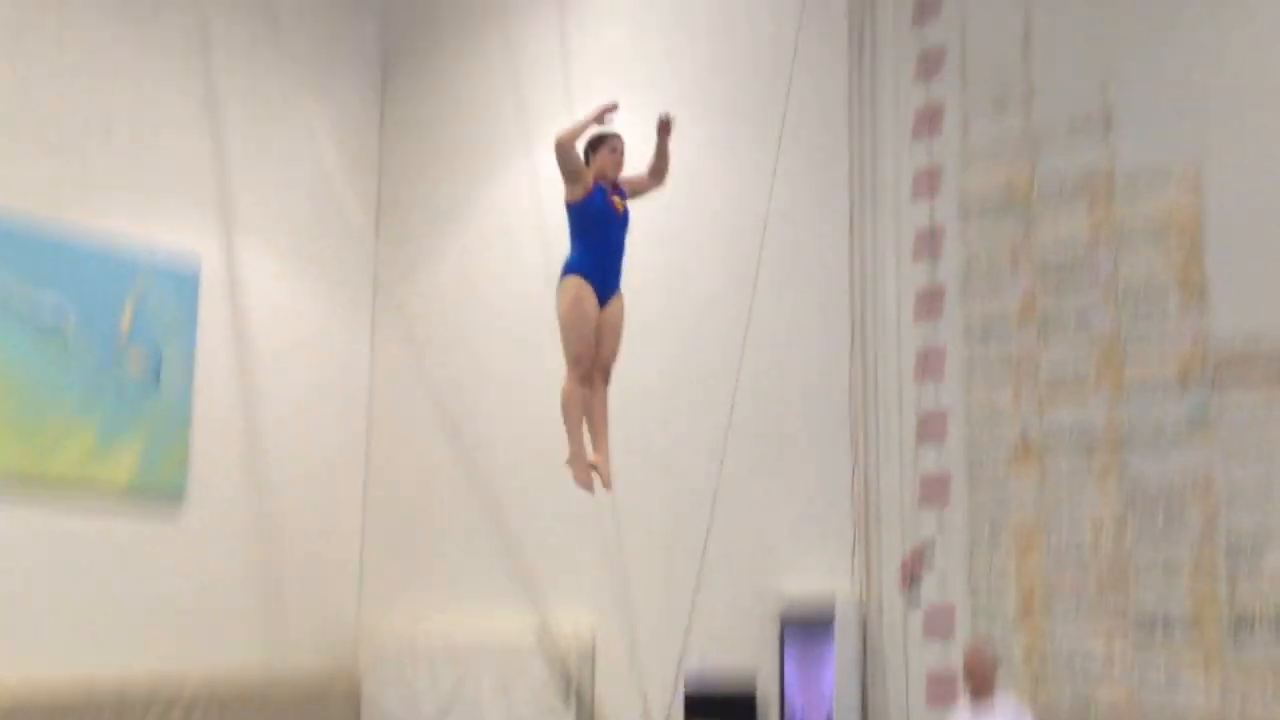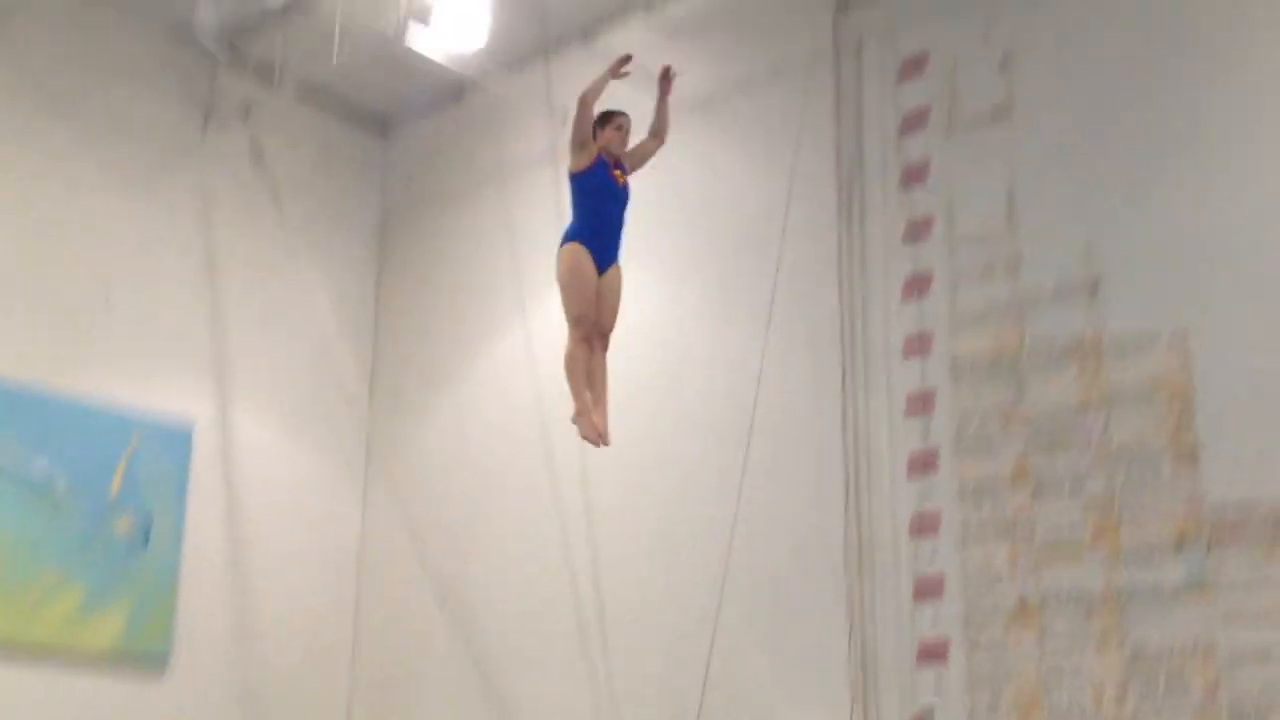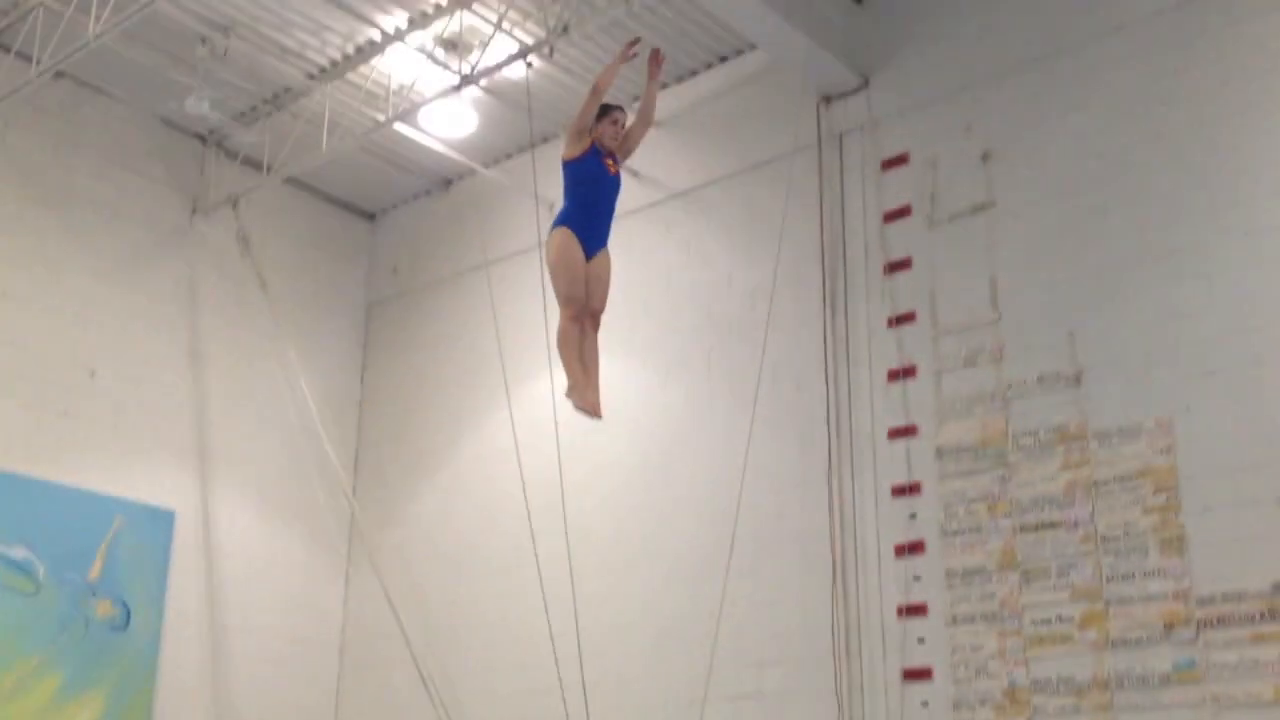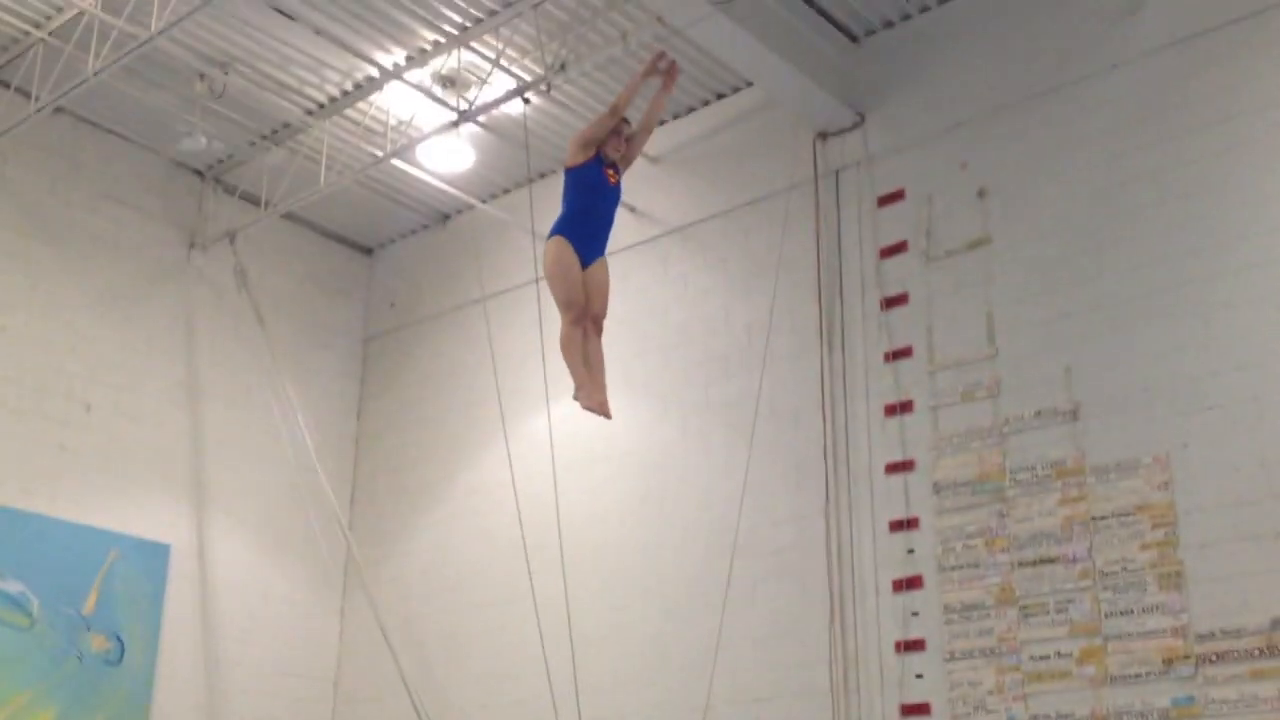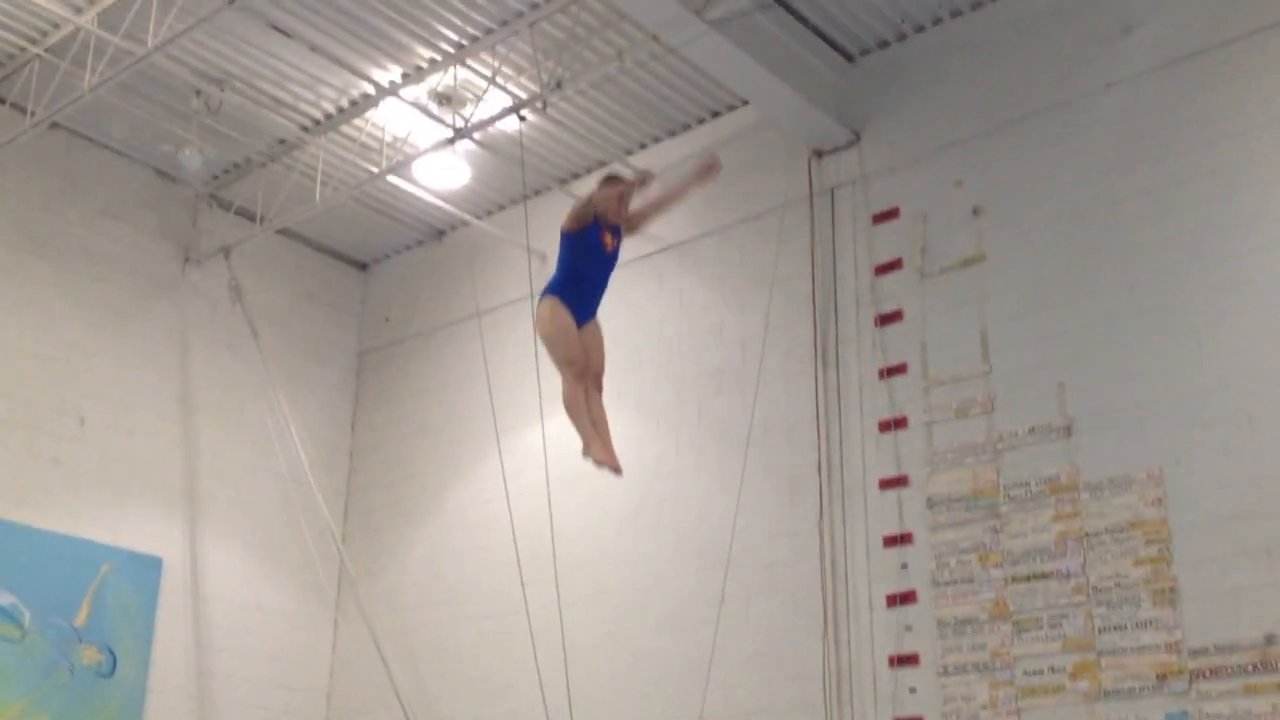
dt=0.2s
person 1, frame 1
left shoulder: (621, 189)
right shoulder: (581, 182)
left elbow: (657, 176)
right elbow: (562, 143)
left wrist: (663, 140)
right wrist: (593, 118)
left hip: (611, 290)
right hip: (580, 280)
left knee: (601, 374)
right knee: (580, 369)
left ankle: (600, 451)
right ankle: (577, 451)
person 1, frame 2
left shoulder: (623, 166)
right shoulder: (584, 155)
left elbow: (657, 137)
right elbow: (584, 102)
left wrist: (663, 95)
right wrist: (608, 75)
left hip: (609, 258)
right hip: (579, 249)
left knee: (601, 338)
right knee: (581, 332)
left ankle: (599, 412)
right ankle: (581, 408)
person 1, frame 3
left shoulder: (615, 157)
right shoulder: (578, 143)
left elbow: (645, 120)
right elbow: (595, 92)
left wrist: (653, 77)
right wrist: (619, 61)
left hip: (598, 245)
right hip: (568, 234)
left knee: (592, 318)
right knee: (572, 312)
left ankle: (591, 391)
right ankle: (576, 385)
person 1, frame 4
left shoulder: (616, 168)
right shoulder: (582, 150)
left elbow: (647, 128)
right elbow: (614, 112)
left wrist: (665, 89)
right wrist: (642, 76)
left hip: (595, 253)
right hip: (565, 243)
left knee: (594, 323)
right knee: (574, 315)
left ankle: (597, 392)
right ankle: (583, 386)
person 1, frame 5
left shoulder: (619, 228)
right shoulder: (581, 218)
left elbow: (657, 206)
right elbow: (595, 198)
left wrist: (694, 179)
right wrist: (629, 186)
left hip: (586, 315)
right hip: (556, 305)
left knee: (593, 381)
right knee: (574, 373)
left ankle: (605, 448)
right ankle: (591, 443)
